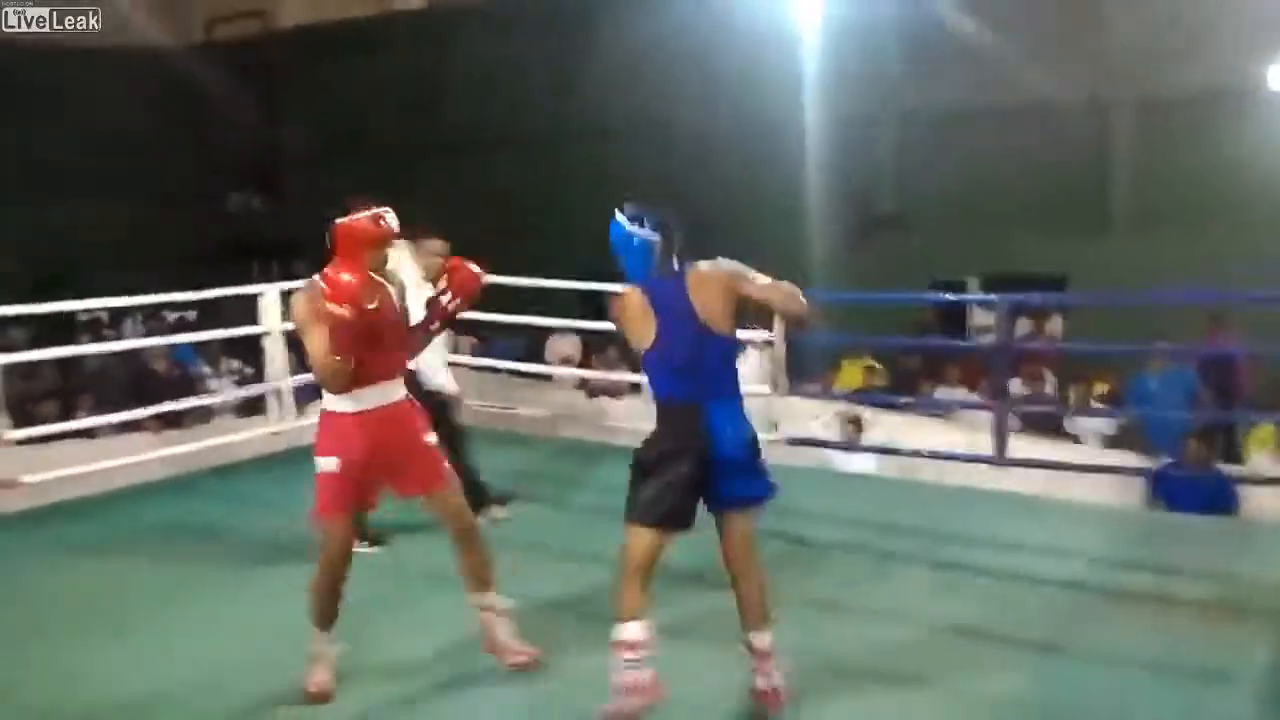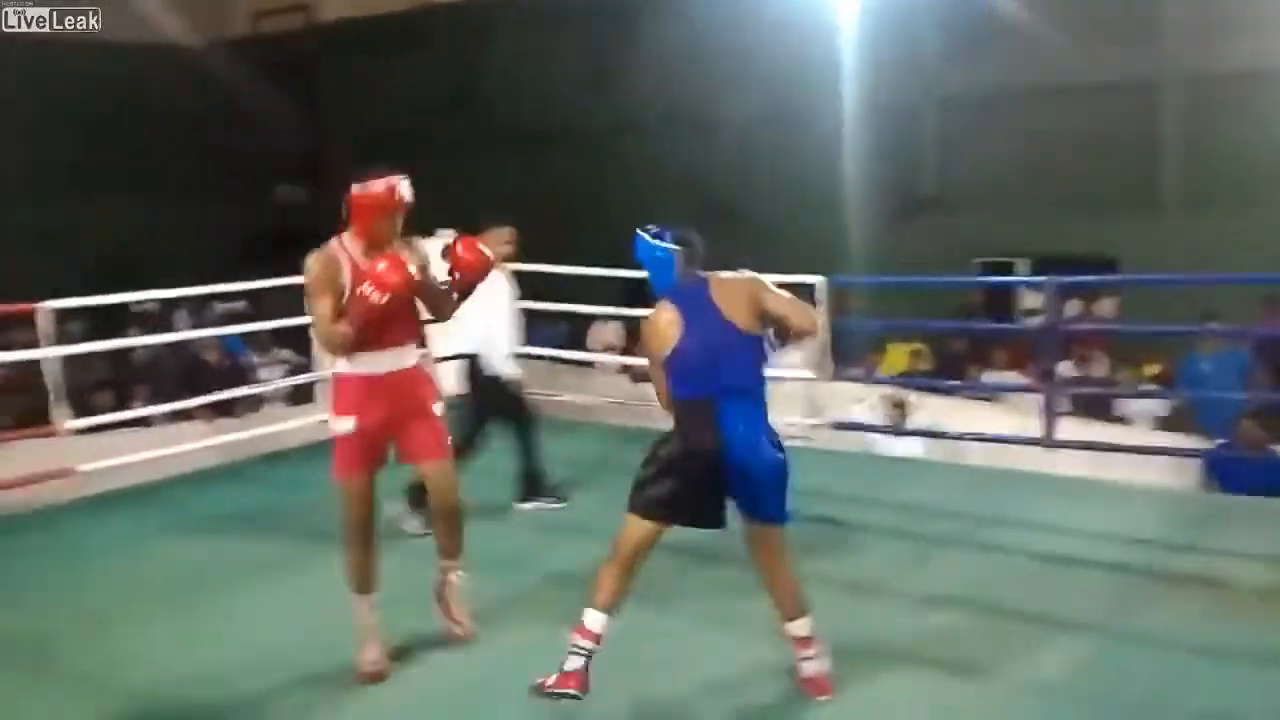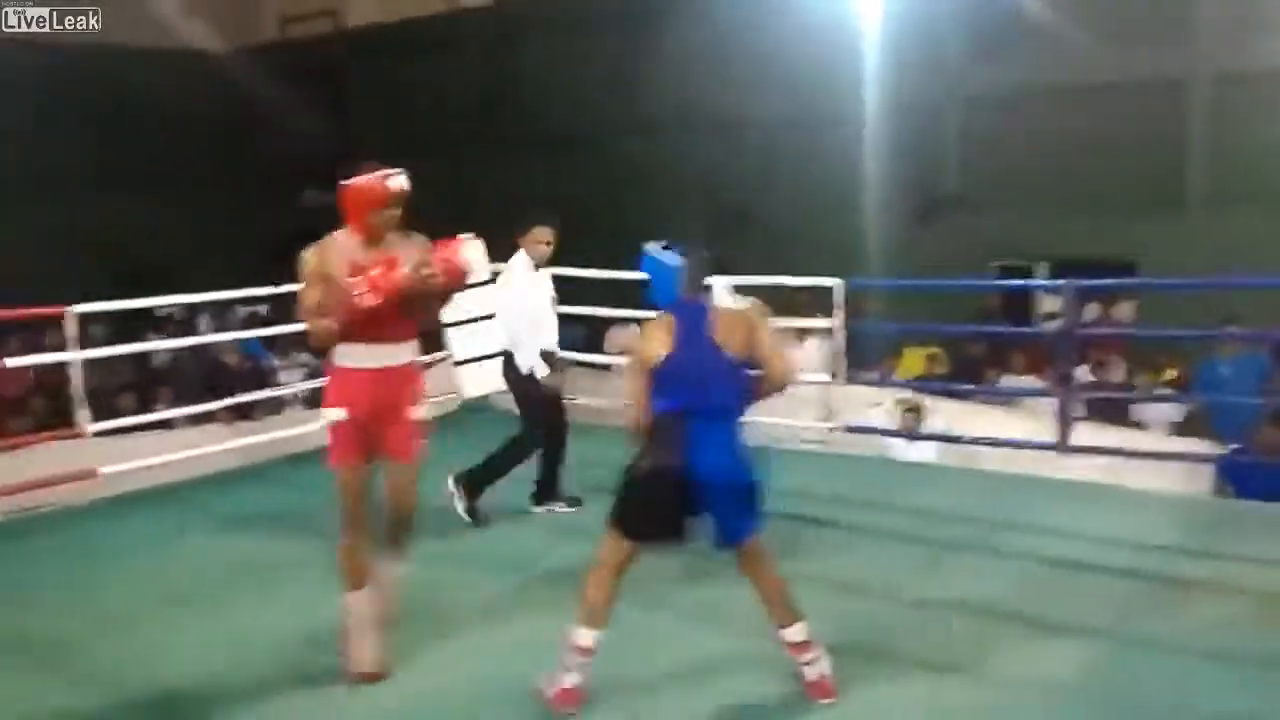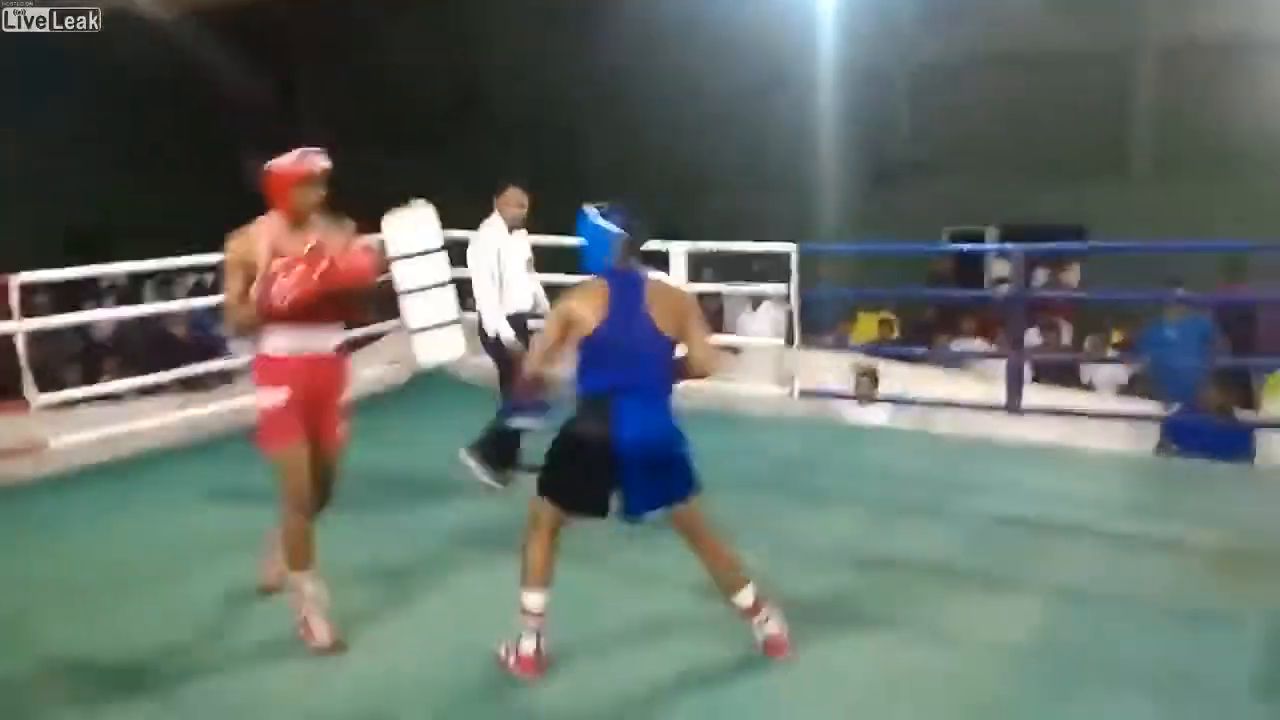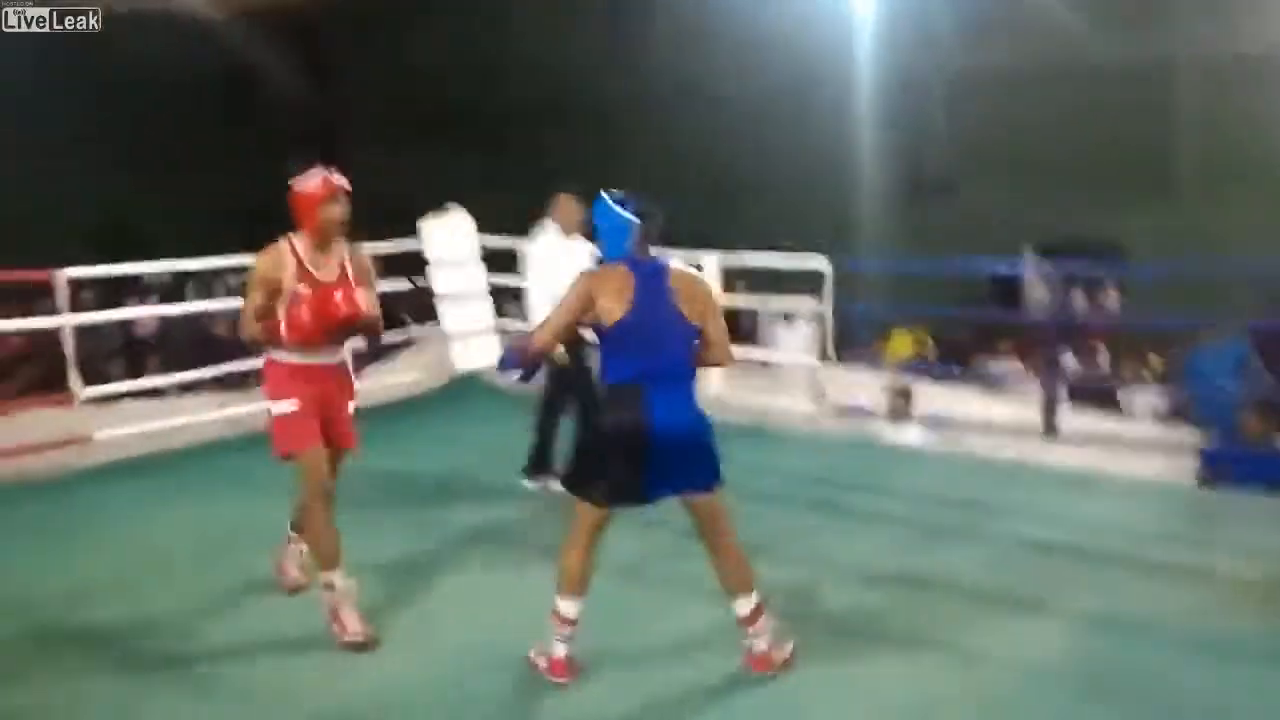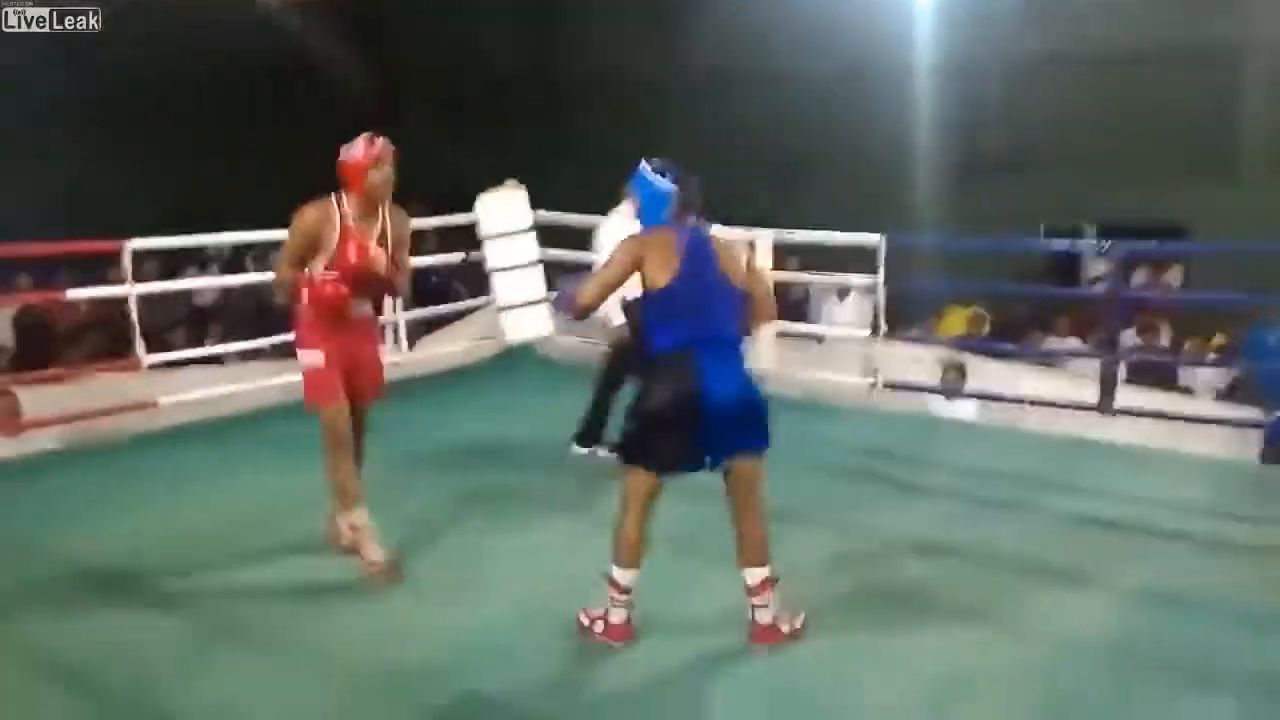
dt=0.1s
person 1, frame 1
left shoulder: (388, 287)
right shoulder: (311, 300)
right elbow: (332, 380)
left wrist: (442, 311)
right wrist: (340, 329)
left hip: (400, 416)
right hip: (347, 429)
left knee: (462, 523)
right knee: (334, 558)
left ankle: (494, 624)
right ankle: (322, 655)
person 1, frame 2
left shoulder: (410, 254)
right shoulder: (325, 263)
left elbow: (437, 310)
right elbow: (329, 340)
left wrist: (461, 285)
right wrist: (366, 310)
left hip: (412, 384)
right hip: (357, 392)
left knee: (447, 497)
right knee: (359, 517)
left ankle: (449, 583)
right ankle: (368, 627)
person 1, frame 3
left shoulder: (411, 248)
right shoulder: (321, 256)
left elbow: (426, 314)
right elbow: (314, 333)
left wrist: (439, 286)
right wrist: (352, 308)
left hip: (402, 379)
right hip: (352, 385)
left knee: (404, 501)
right knee: (354, 507)
left ankle: (386, 574)
right ankle: (359, 621)
person 1, frame 4
left shoulder: (340, 234)
right shoulder: (248, 243)
left elbow: (356, 301)
right elbow: (234, 318)
left wrist: (361, 280)
right wrist: (274, 299)
left hip: (328, 367)
right hip: (280, 371)
left knee: (323, 483)
right knee: (298, 486)
left ankle: (281, 552)
right ankle: (310, 604)
person 1, frame 5
left shoulder: (356, 259)
right shoulder: (274, 261)
left elbow: (372, 327)
right elbow: (249, 328)
left wrist: (365, 315)
right wrist: (285, 330)
left hip: (335, 376)
right hip: (290, 380)
left knee: (326, 484)
right knee: (319, 488)
left ankle: (294, 549)
right ankle: (340, 600)
person 1, frame 6
left shoulder: (397, 223)
right shoulder: (317, 218)
left elbow: (402, 283)
right elbow: (283, 271)
left wrist: (384, 271)
right wrist: (309, 291)
left hip: (362, 329)
right hip: (320, 329)
left knee: (356, 431)
right knee: (338, 435)
left ankle: (348, 519)
right ankle: (357, 526)
person 2, frame 1
left shoulder: (629, 305)
right shoulder: (718, 277)
right elbow: (796, 307)
left hip: (679, 437)
right hip: (730, 433)
left knee: (633, 564)
right knee: (742, 557)
right ankle: (767, 676)
person 2, frame 2
left shoulder: (657, 320)
right shoulder: (743, 285)
right elbow: (808, 325)
right wrist: (761, 331)
left hip: (691, 438)
right hip: (749, 434)
left knee: (624, 552)
right knee: (770, 556)
left ankle: (574, 666)
right ankle: (812, 666)
person 2, frame 3
left shoulder: (652, 333)
right shoulder: (743, 318)
left elbow: (639, 419)
right elbow: (781, 377)
right wrist: (742, 391)
left hip: (665, 455)
right hip: (721, 456)
left knee: (607, 566)
right knee: (757, 565)
left ankle: (571, 682)
right ankle: (816, 670)
person 2, frame 4
left shoulder: (579, 298)
right shoulder: (674, 297)
left elbow: (532, 369)
right elbow: (702, 366)
left hip: (595, 429)
right hip: (654, 430)
left knee: (542, 528)
right knee: (699, 533)
left ankle: (528, 647)
right ankle: (766, 627)
person 2, frame 5
left shoulder: (598, 281)
right shoulder: (690, 284)
left elbow: (540, 342)
right elbow: (720, 354)
left wrist: (516, 352)
left hip: (622, 418)
right hip: (680, 418)
left knee: (581, 533)
right knee: (717, 529)
left ankle: (559, 652)
right ankle: (762, 642)
person 2, frame 6
left shoulder: (644, 246)
right shoulder: (730, 248)
left elbow: (585, 300)
right elbow: (762, 312)
left wrist: (571, 293)
left hip: (671, 385)
right hip: (730, 382)
left knee: (637, 501)
right knee: (746, 502)
left ankle: (616, 615)
right ankle: (766, 615)
person 3, frame 1
left shoulder: (424, 287)
right shoulder: (415, 290)
right elbow: (422, 343)
right wrist: (445, 384)
left hip: (426, 376)
right hip: (420, 377)
left knee: (451, 438)
left ankle: (479, 500)
person 3, frame 2
left shoulder: (498, 276)
right shoulder: (480, 278)
right elbow: (485, 330)
right wrist: (508, 369)
left hip: (500, 366)
right hip: (487, 367)
left knee: (524, 422)
right knee: (470, 436)
left ankle: (532, 491)
right ankle: (418, 501)
person 3, frame 3
left shoulder: (541, 275)
right shoulder: (515, 276)
right elbow: (518, 329)
left wrist: (552, 359)
right wrist: (541, 370)
left hip: (541, 361)
right hip: (525, 365)
left knee: (556, 427)
right knee: (538, 433)
left ankle: (547, 495)
right ankle: (468, 484)
person 3, frame 4
left shoulder: (519, 237)
right shoulder: (486, 239)
right elbow: (485, 291)
left wrist: (545, 310)
right wrist: (506, 333)
left hip: (517, 322)
right hip: (502, 327)
left knee: (516, 392)
left ankle: (504, 462)
right ankle: (483, 452)
person 3, frame 5
left shoulder: (581, 246)
right shoulder: (543, 248)
right elbow: (539, 299)
right wrist: (554, 344)
left hip: (571, 331)
left knee: (557, 399)
right knee: (586, 398)
left ankle: (539, 470)
person 3, frame 6
left shoulder: (641, 224)
right shoulder: (614, 227)
right wrist: (615, 320)
left hip: (637, 308)
right hip: (629, 309)
left knee: (614, 375)
left ankle: (589, 437)
